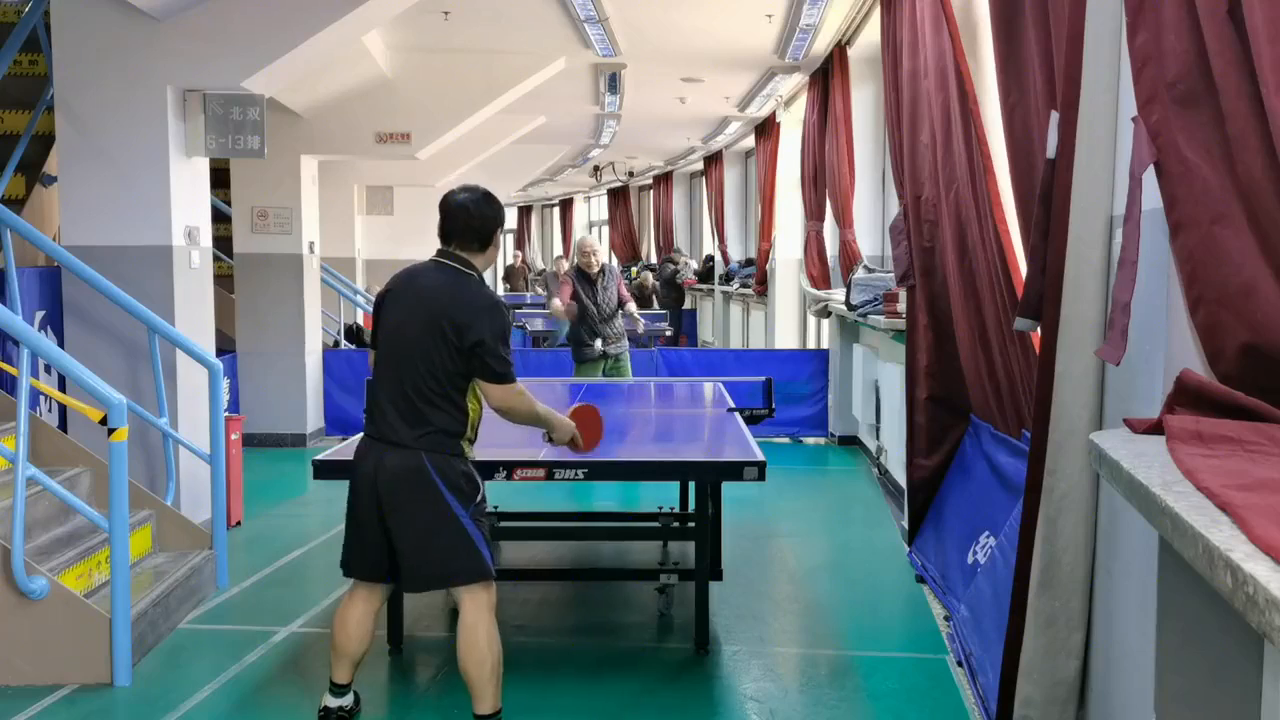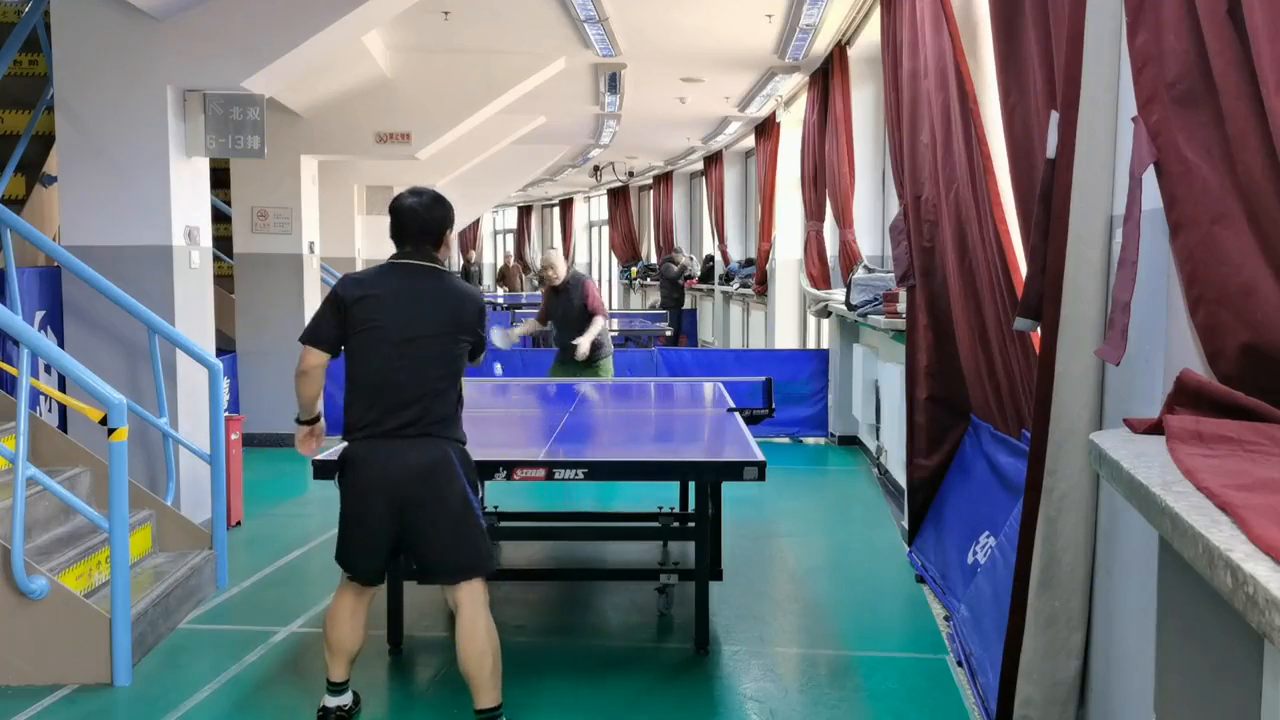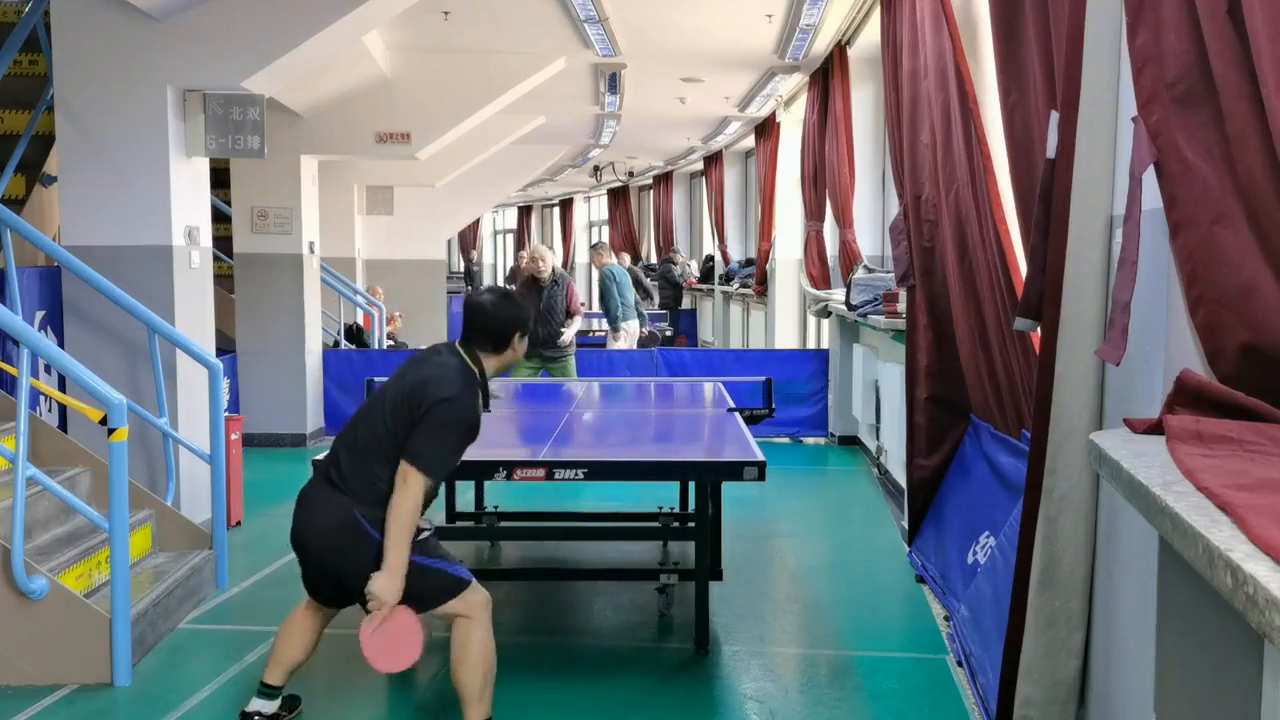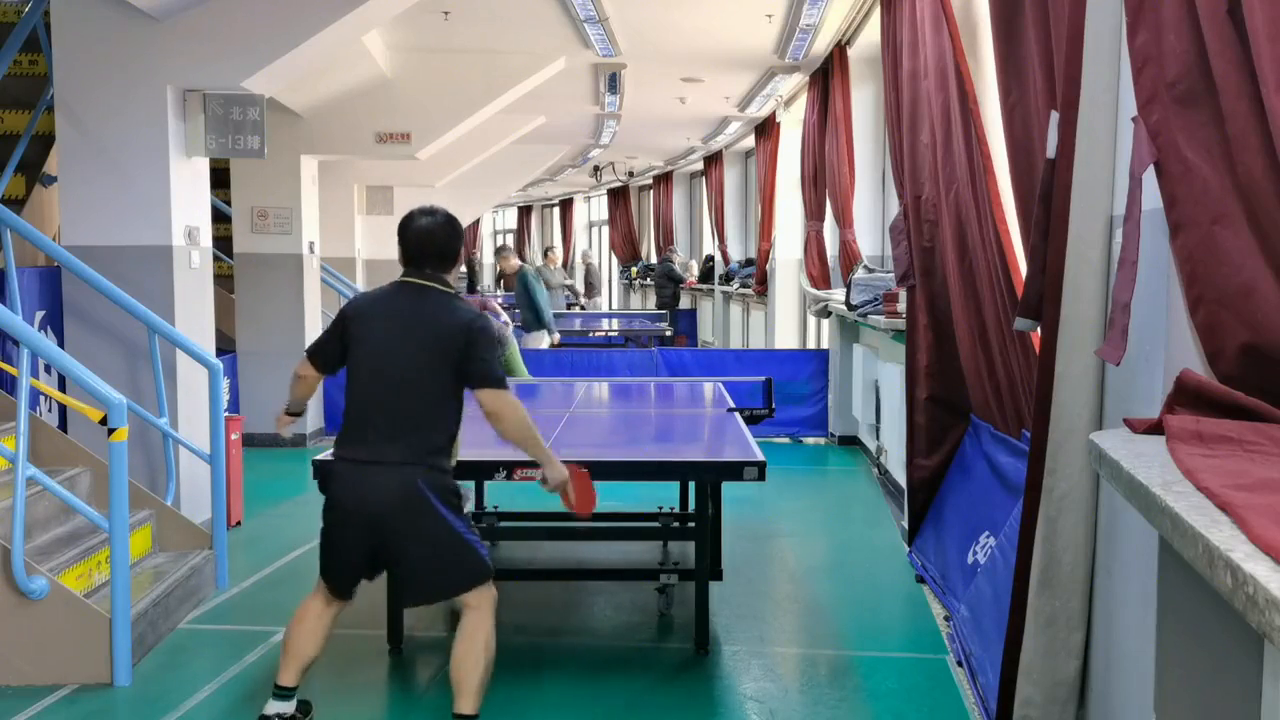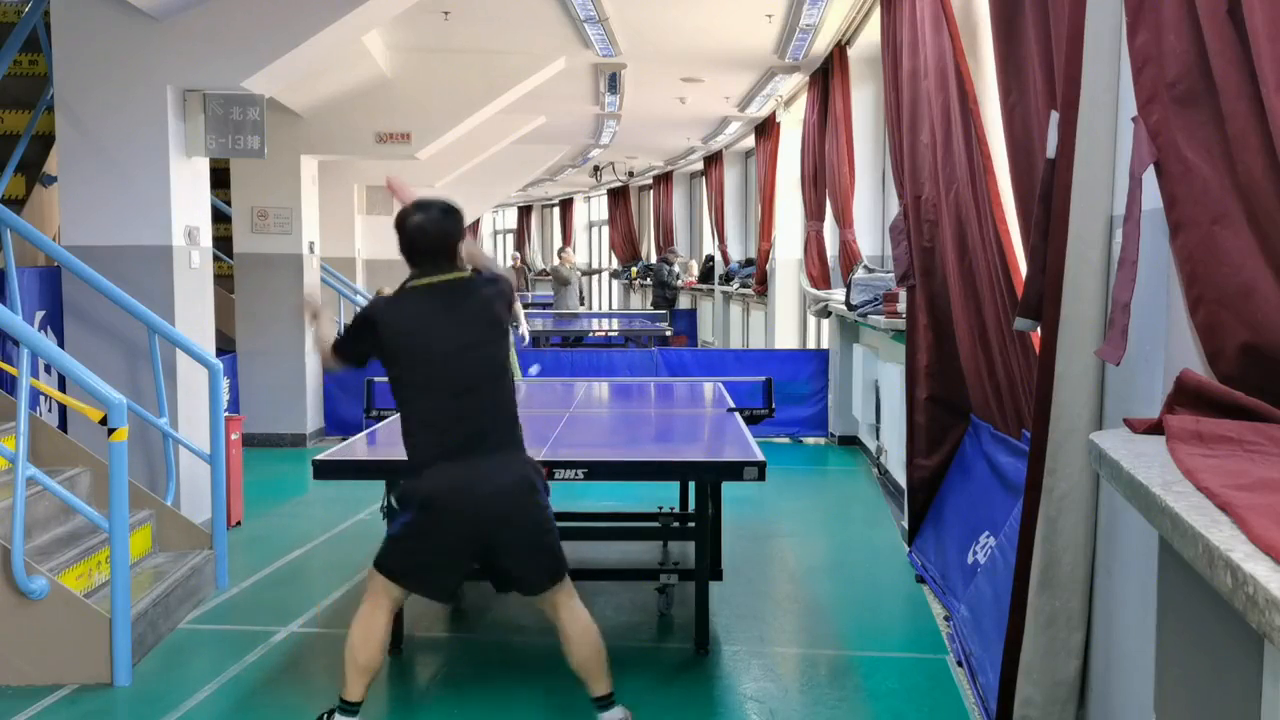
dt=1s
person 1, frame 1
left shoulder: (399, 284)
right shoulder: (482, 306)
right elbow: (502, 396)
right wrist: (554, 422)
left hip: (375, 457)
right hip: (431, 468)
left knee: (366, 586)
right knee: (476, 596)
person 1, frame 2
left shoulder: (352, 289)
right shoulder: (467, 300)
left elbow: (310, 363)
left wrist: (307, 419)
left hip: (368, 461)
right hip: (437, 462)
left knee: (355, 585)
right knee: (469, 594)
person 1, frame 3
left shoulder: (436, 357)
right shoulder: (458, 402)
right elbow: (410, 484)
right wrist: (393, 571)
left hip: (315, 509)
right hip: (356, 523)
left knee: (319, 604)
right knee: (473, 610)
person 1, frame 4
left shoulder: (362, 307)
right shoulder: (468, 323)
left elbow: (306, 373)
right elbow: (498, 407)
left wrist: (292, 409)
right wrist: (547, 460)
left hip: (349, 482)
right hip: (414, 488)
left knee: (329, 594)
right knee: (480, 602)
person 1, frame 5
left shoulder: (385, 316)
right shoulder: (490, 293)
left elbow: (336, 357)
left wrist: (317, 317)
left hip: (439, 494)
right hip: (511, 484)
left knee: (380, 597)
right knee: (560, 602)
